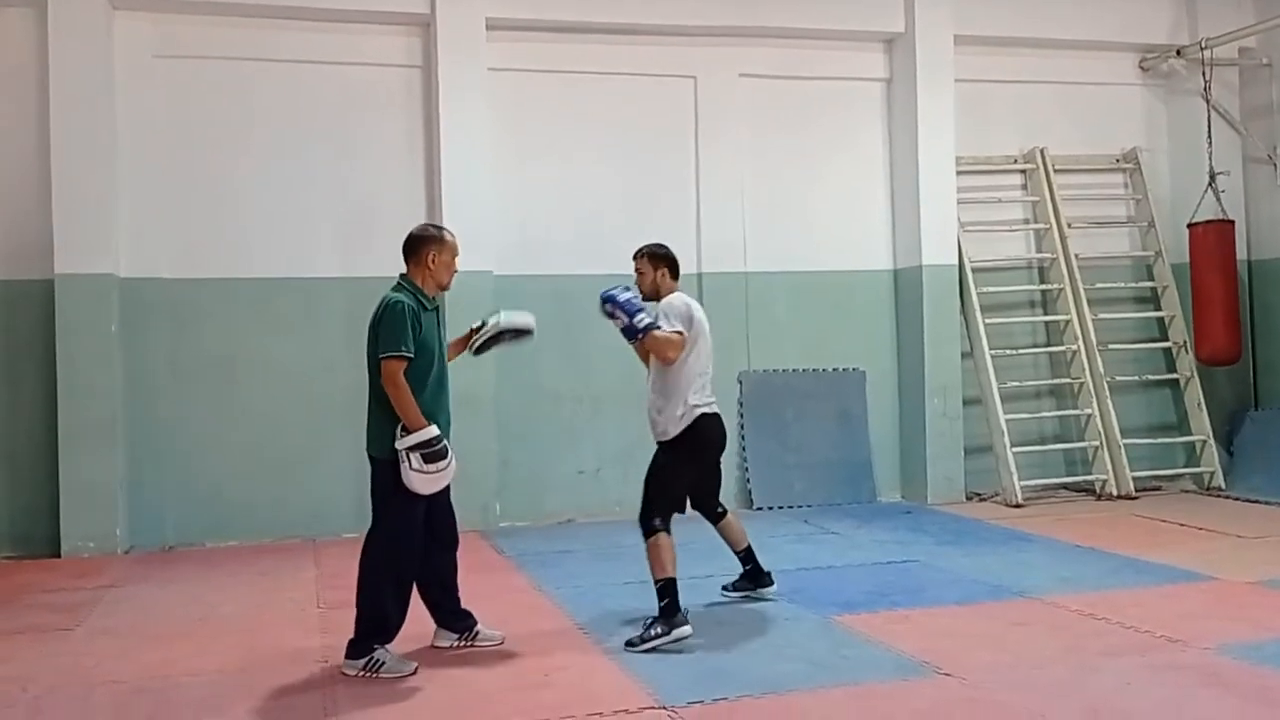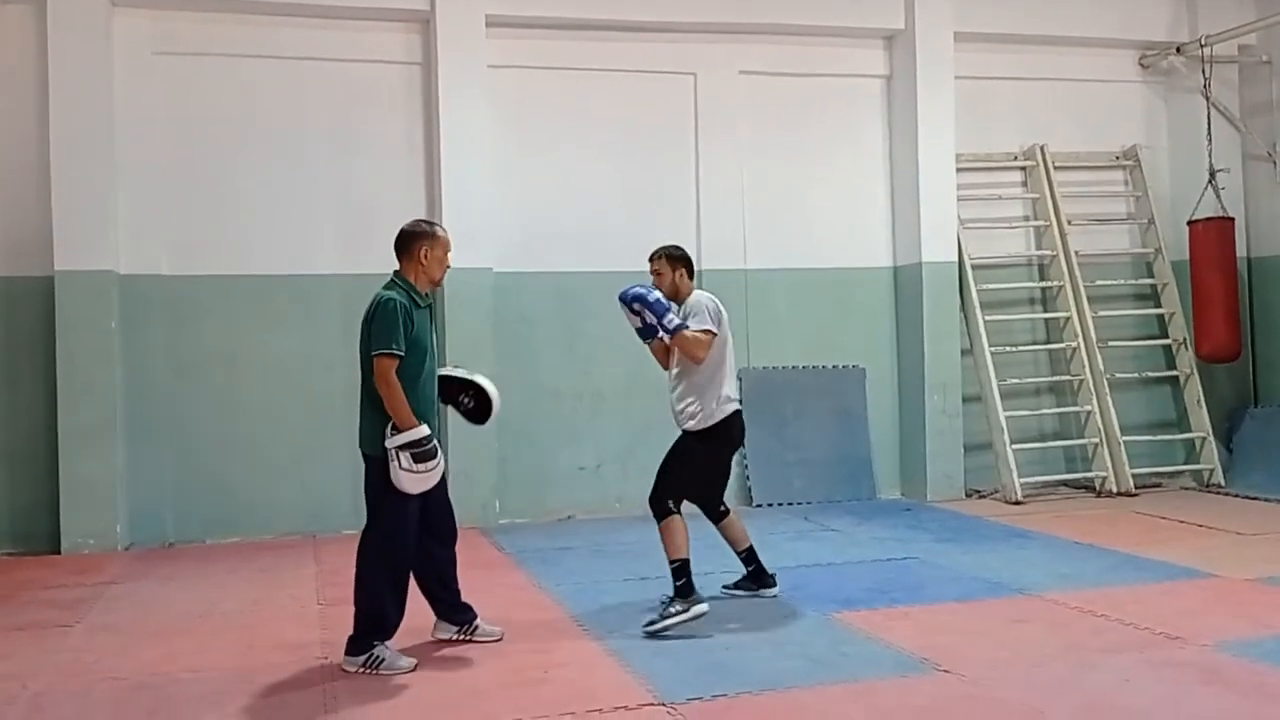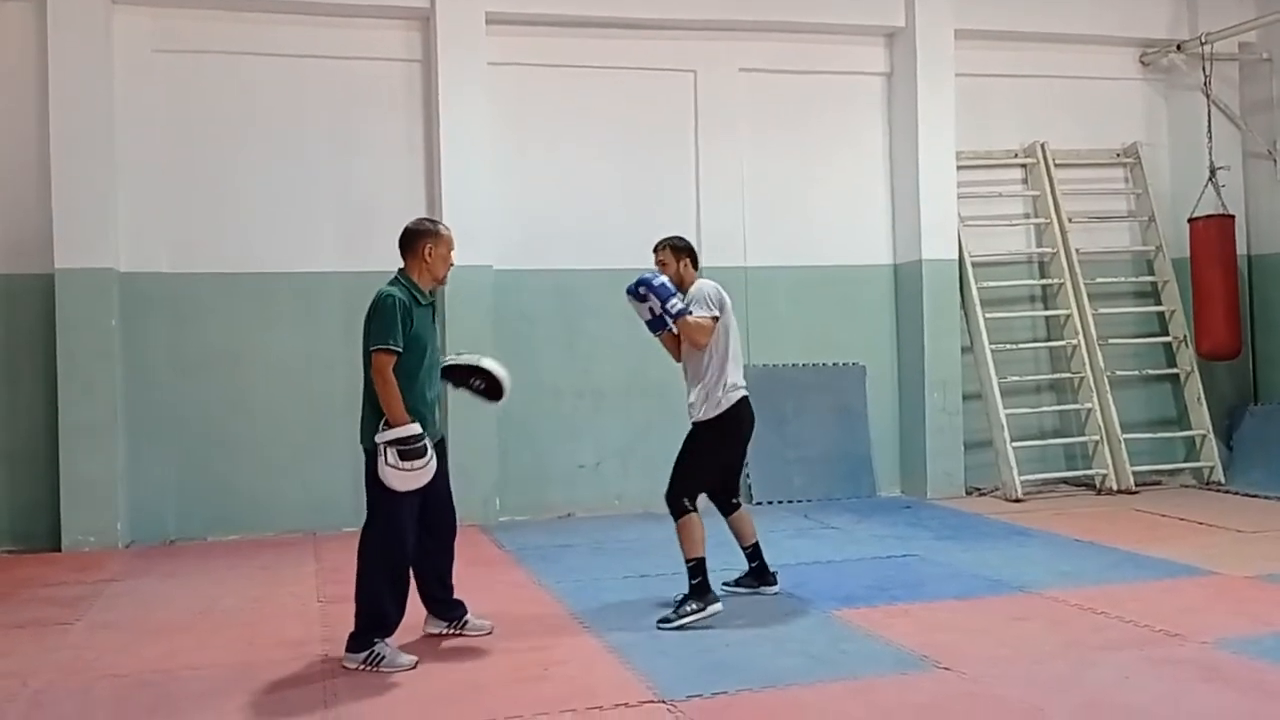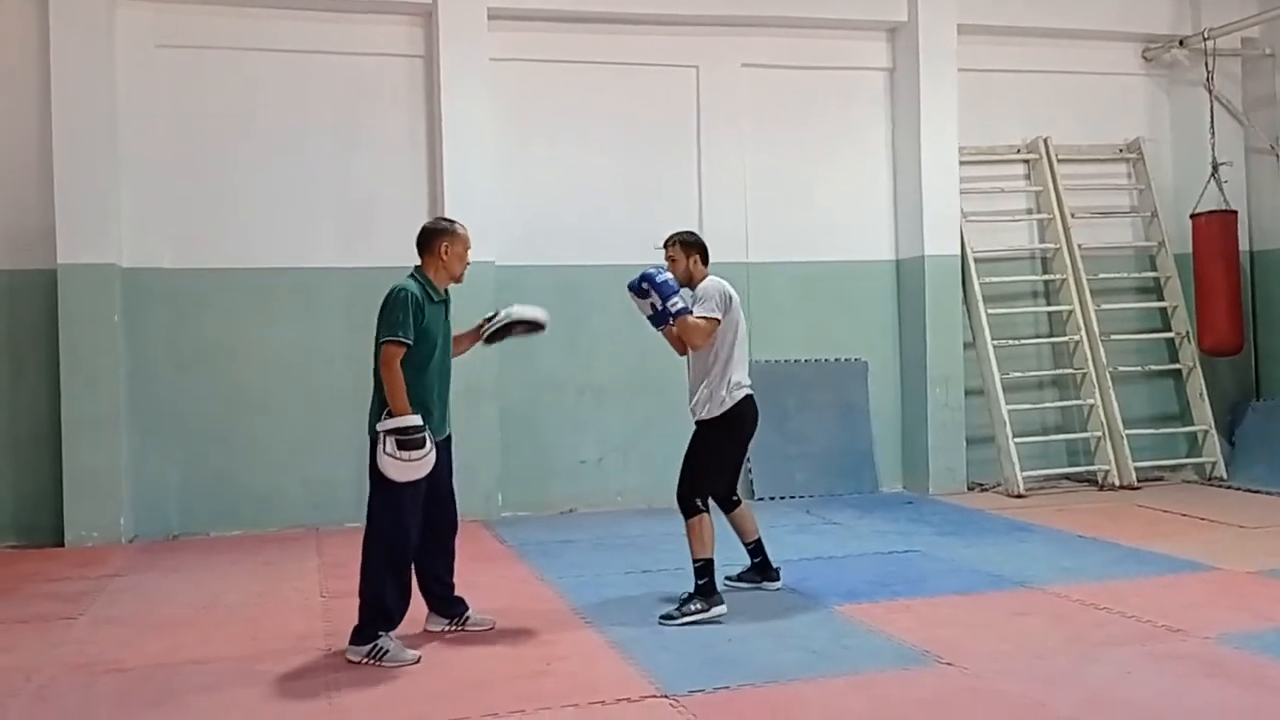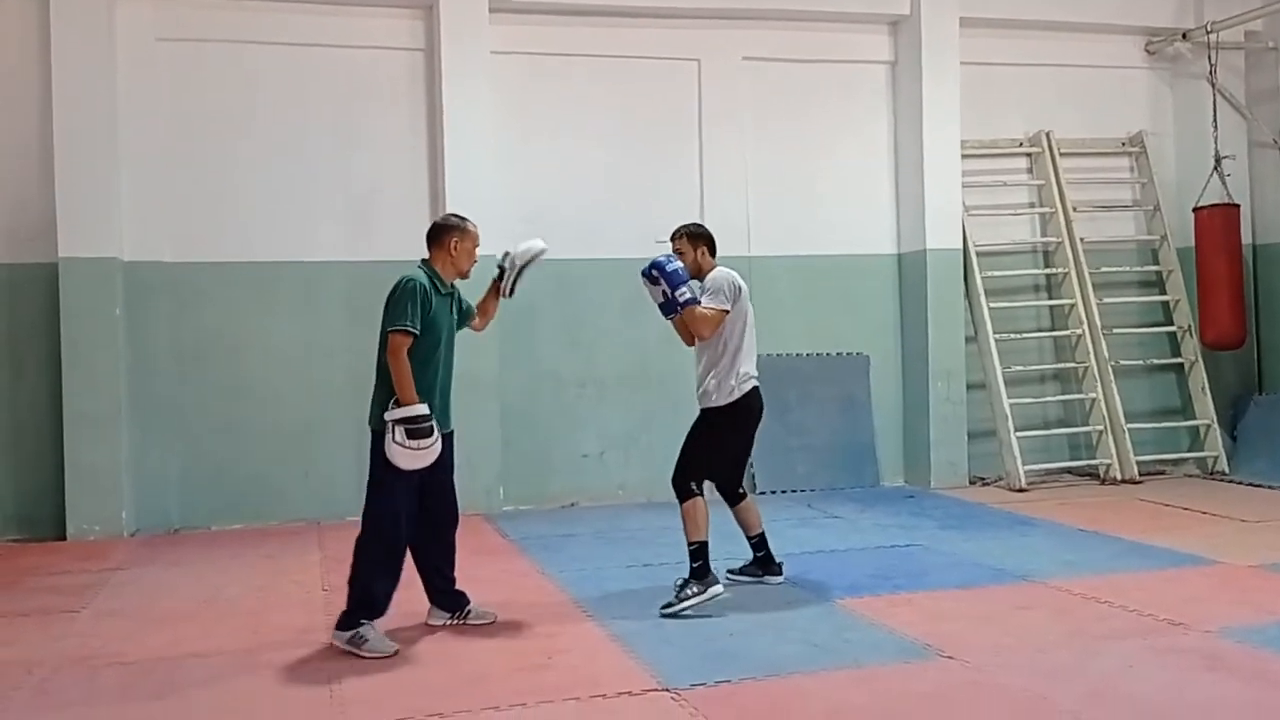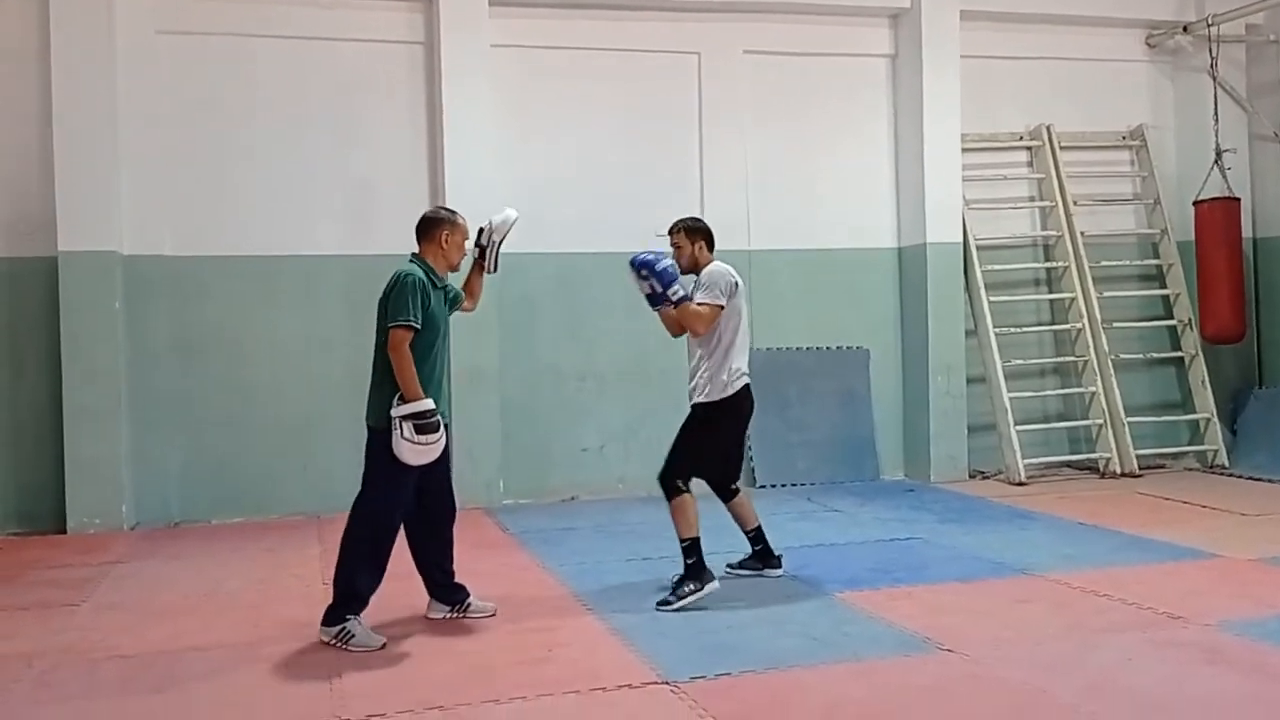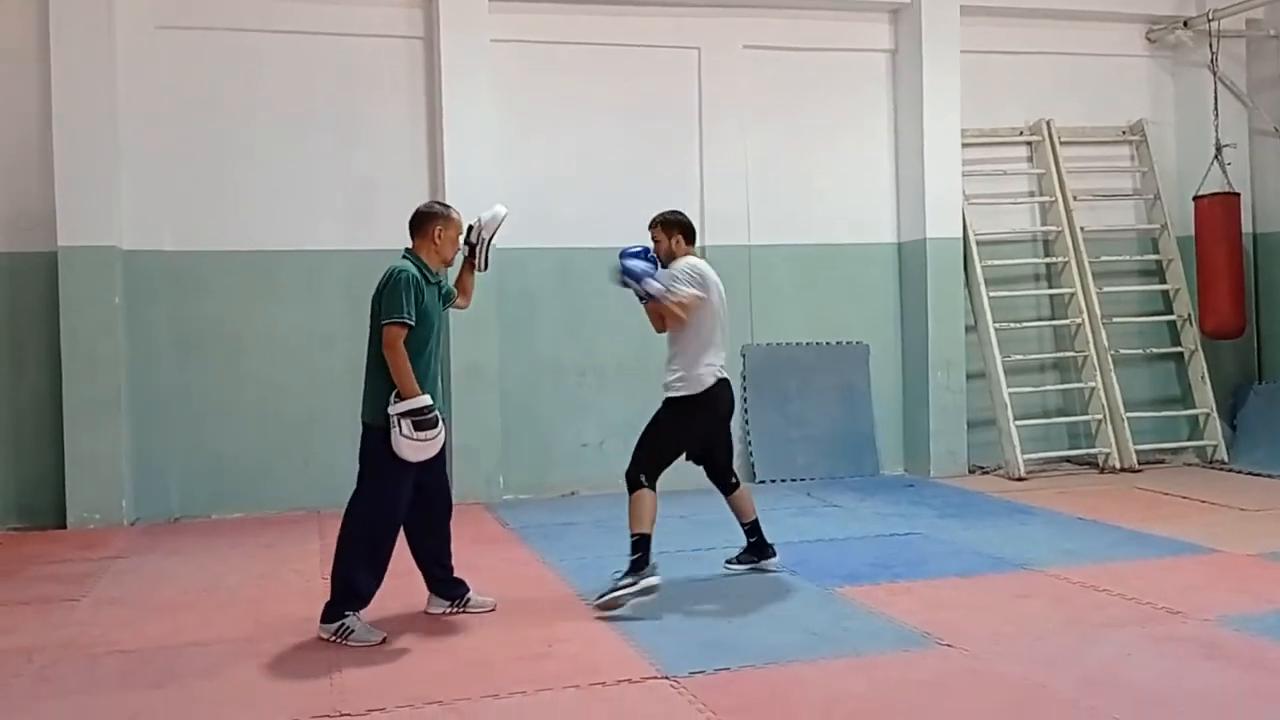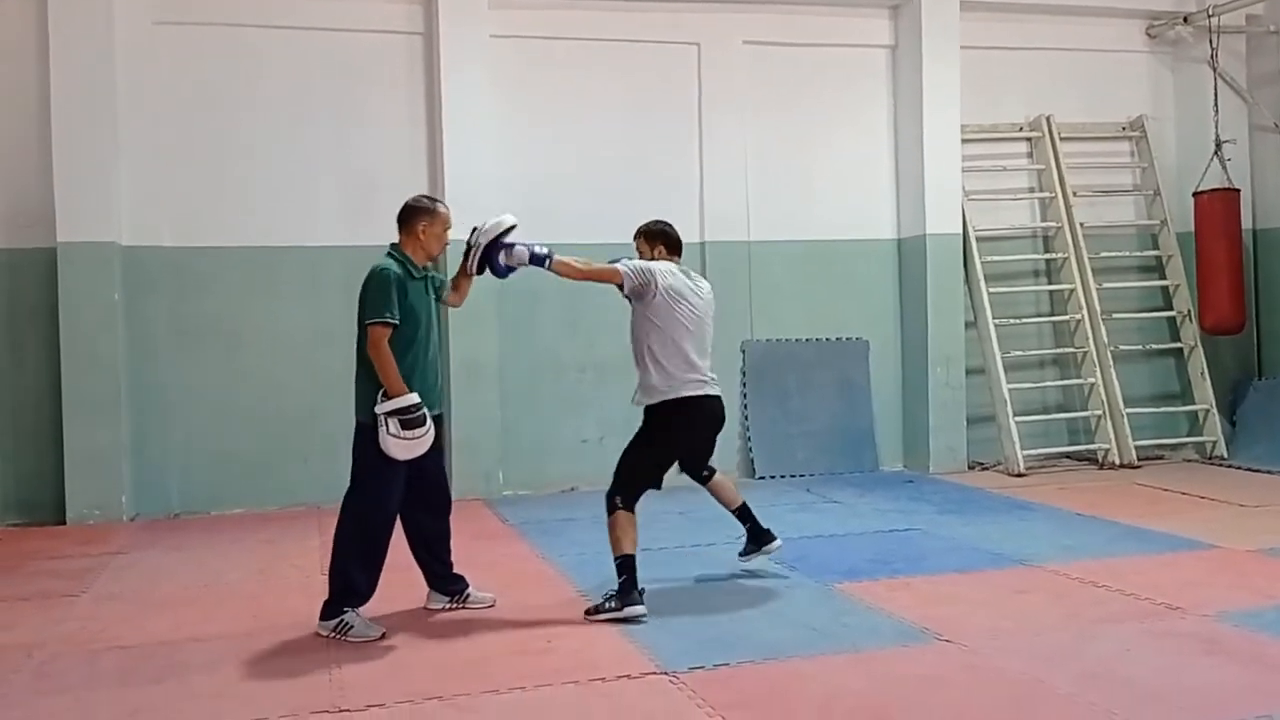
dt=0.2s
person 1, frame 1
left shoulder: (426, 306)
right shoulder: (399, 306)
right elbow: (392, 377)
left wrist: (470, 340)
right wrist: (423, 435)
right hip: (400, 451)
left knee: (439, 539)
right knee: (393, 545)
left ankle: (453, 624)
right ankle: (365, 650)
person 1, frame 2
left shoulder: (419, 303)
right shoulder: (391, 304)
right elbow: (384, 374)
left wrist: (445, 383)
right wrist: (412, 433)
right hip: (394, 447)
left knee: (438, 530)
right knee: (389, 541)
left ankle: (454, 616)
right ankle: (365, 646)
person 1, frame 3
left shoulder: (424, 301)
right shoulder: (392, 301)
right elbow: (381, 371)
right wrist: (404, 432)
left hip: (427, 439)
left knee: (438, 526)
right knee: (389, 539)
left ankle: (444, 612)
right ankle: (366, 643)
person 1, frame 4
left shoulder: (441, 299)
right shoulder: (406, 295)
right elbow: (389, 363)
left wrist: (485, 329)
left hip: (436, 435)
left knee: (439, 524)
right knee: (394, 533)
left ankle: (445, 609)
right ankle: (370, 635)
person 1, frame 5
left shoulder: (448, 293)
right shoulder: (414, 286)
left elbow: (480, 320)
right elbow: (396, 352)
left wrist: (501, 283)
right wrist: (413, 413)
left hip: (436, 427)
left knee: (439, 517)
right knee: (388, 522)
left ankle: (446, 602)
right ankle: (355, 621)
person 1, frame 6
left shoulder: (437, 284)
right shoulder: (410, 280)
left elbow: (468, 301)
right elbow: (397, 347)
left wrist: (482, 261)
right wrist: (419, 407)
right hip: (398, 422)
left knee: (436, 511)
right knee: (378, 515)
left ankle: (445, 595)
right ankle: (341, 616)
person 1, frame 7
left shoulder: (431, 280)
right shoulder: (403, 277)
left elbow: (461, 298)
right elbow: (391, 344)
left wrist: (476, 257)
right wrist: (416, 403)
right hip: (394, 420)
left knee: (433, 506)
right knee: (376, 513)
left ankle: (445, 591)
right ankle: (340, 613)
person 1, frame 8
left shoulder: (423, 277)
right shoulder: (387, 275)
left elbow: (452, 298)
right elbow: (376, 344)
left wrist: (474, 263)
right wrist: (403, 401)
left hip: (423, 412)
left knee: (432, 503)
right knee: (370, 510)
left ankle: (445, 587)
right ankle: (339, 610)
person 2, frame 1
left shoulder: (675, 304)
right shoulder: (674, 308)
left elbow: (670, 351)
right elbow: (654, 361)
left wrist: (639, 316)
right wrist: (628, 326)
left hip: (686, 430)
right hip: (704, 425)
left knee: (654, 518)
right knee: (708, 504)
left ankle: (669, 617)
right ankle: (756, 575)
person 2, frame 2
left shoulder: (701, 302)
right shoulder: (684, 310)
left elbow: (698, 351)
right elbow: (669, 362)
left wrist: (666, 317)
right wrist: (644, 325)
left hip: (711, 424)
right hip: (716, 424)
left knee: (664, 499)
right knee: (711, 503)
left ankle: (684, 594)
right ankle: (759, 576)
person 2, frame 3
left shoulder: (704, 290)
right shoulder: (694, 296)
left elbow: (700, 337)
right elbow: (682, 352)
left wrist: (670, 302)
right wrist: (654, 316)
left hip: (720, 413)
right hip: (730, 412)
left knee: (680, 496)
right knee: (725, 497)
left ankle: (700, 593)
right ankle: (760, 573)
person 2, frame 4
left shoulder: (712, 289)
right shoulder: (705, 294)
left elbow: (697, 337)
right elbow: (685, 347)
left wrist: (671, 298)
right wrist: (656, 312)
left hip: (724, 411)
right hip: (731, 410)
left knee: (691, 496)
right knee: (724, 493)
left ankle: (705, 594)
right ankle: (762, 568)
person 2, frame 5
left shoulder: (721, 279)
right shoulder: (712, 285)
left elbow: (705, 329)
right elbow: (691, 338)
left wrist: (681, 288)
right wrist: (666, 299)
left hip: (730, 402)
right hip: (737, 401)
left knee: (686, 479)
right knee: (730, 484)
left ankle: (701, 575)
right ankle: (765, 562)
person 2, frame 6
left shoulder: (718, 275)
right shoulder: (701, 283)
left elbow: (700, 325)
right elbow: (678, 327)
left wrist: (673, 287)
right wrist: (655, 289)
left hip: (720, 398)
right hip: (724, 398)
left knee: (673, 478)
right knee: (723, 481)
left ankle: (697, 573)
right ankle: (764, 555)
person 2, frame 7
left shoulder: (688, 269)
right shoulder: (687, 274)
left elbow: (682, 312)
right elbow: (662, 325)
left wrist: (647, 280)
right wrist: (642, 288)
left hip: (693, 397)
right hip: (715, 392)
left knee: (640, 473)
right knee: (721, 472)
left ankle: (639, 568)
right ankle: (759, 548)
person 2, frame 8
left shoulder: (650, 274)
right shoulder: (701, 286)
left elbow: (585, 271)
left wrist: (535, 254)
left hip: (672, 407)
right hip: (709, 405)
left knee: (622, 494)
right knee: (700, 468)
left ankle: (627, 591)
right ankle: (757, 535)
